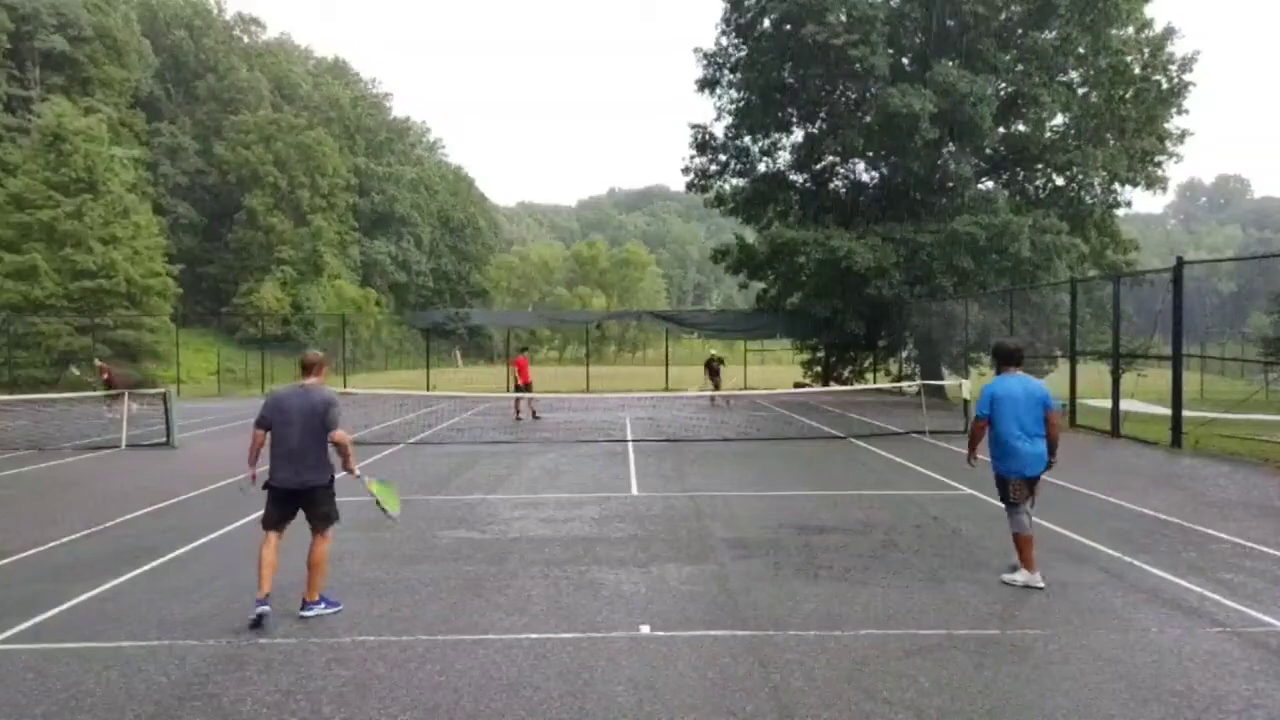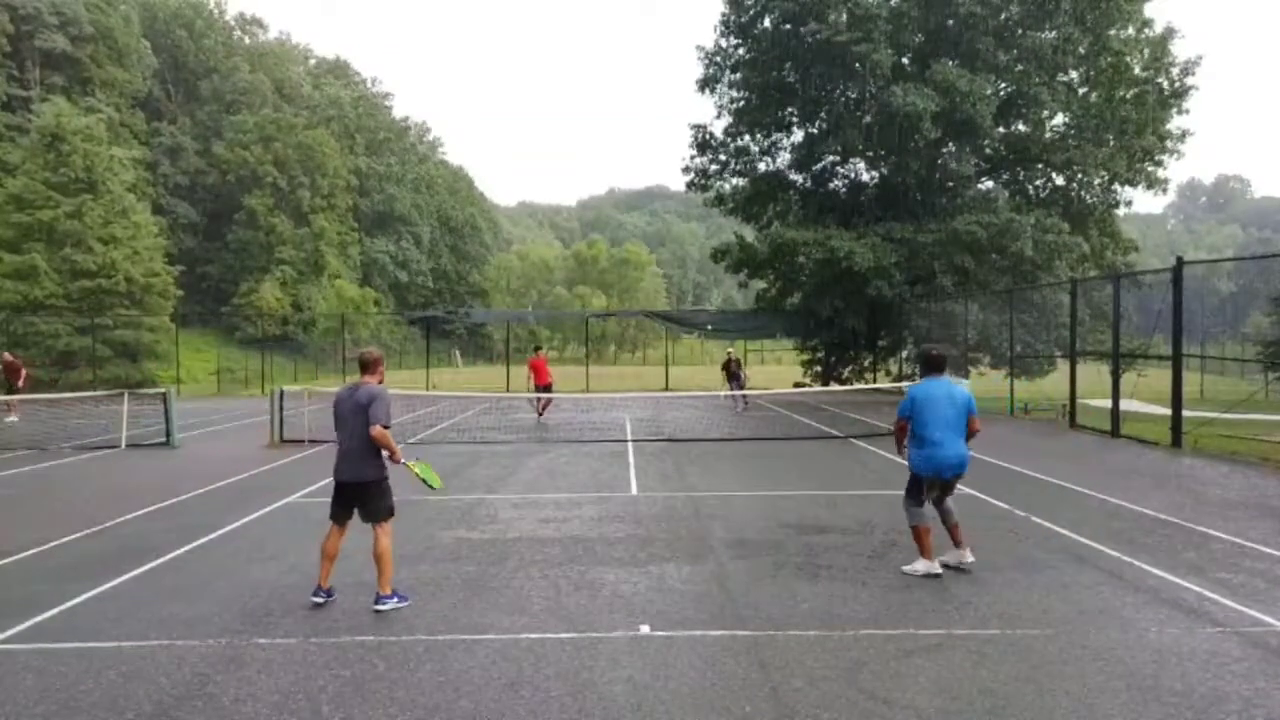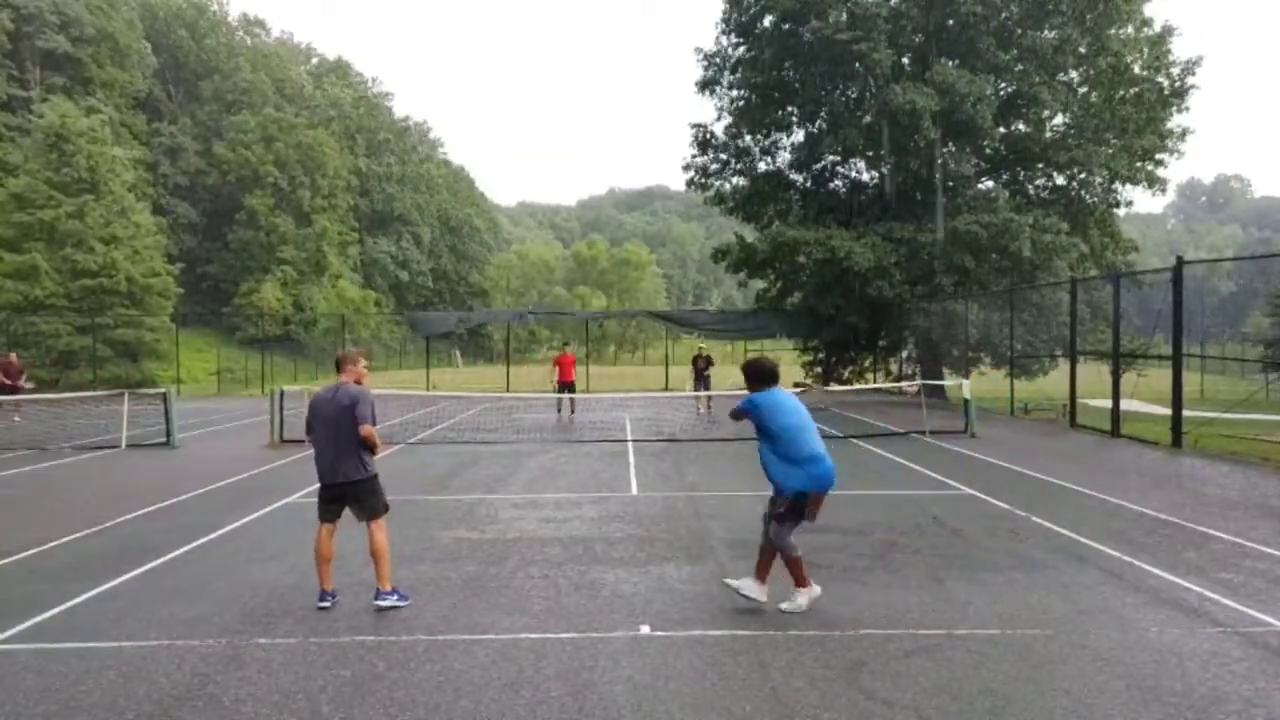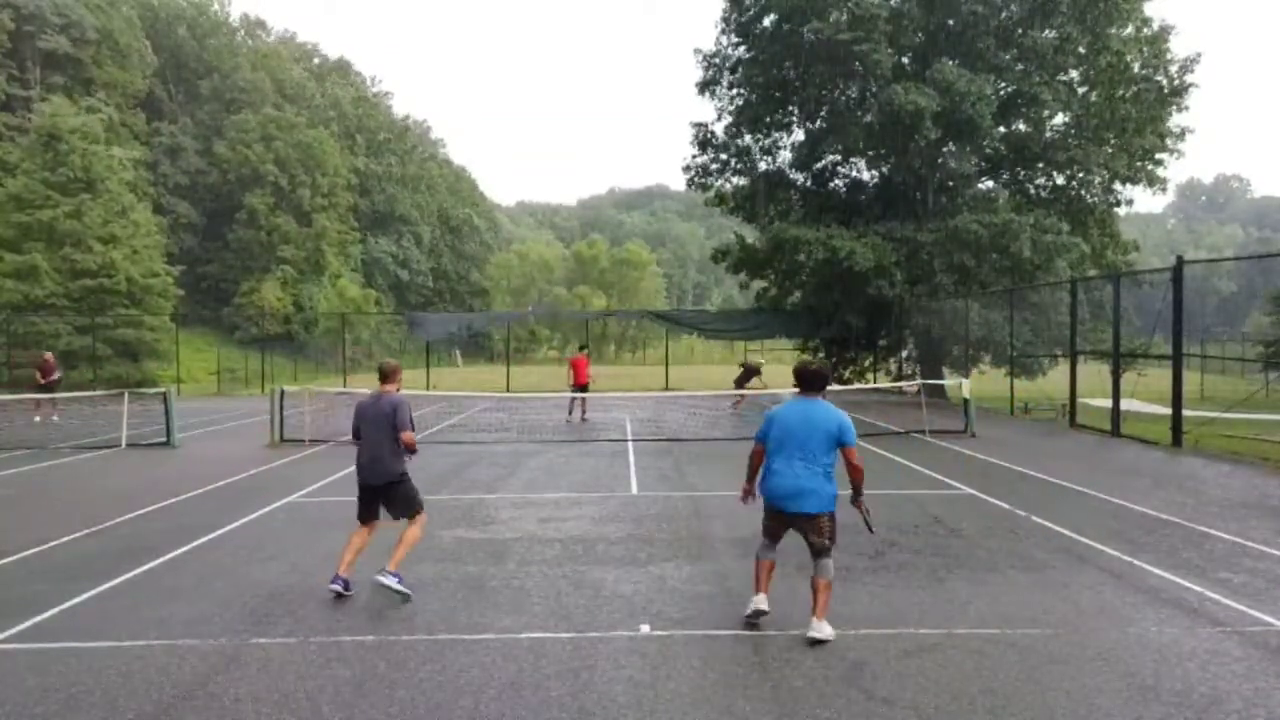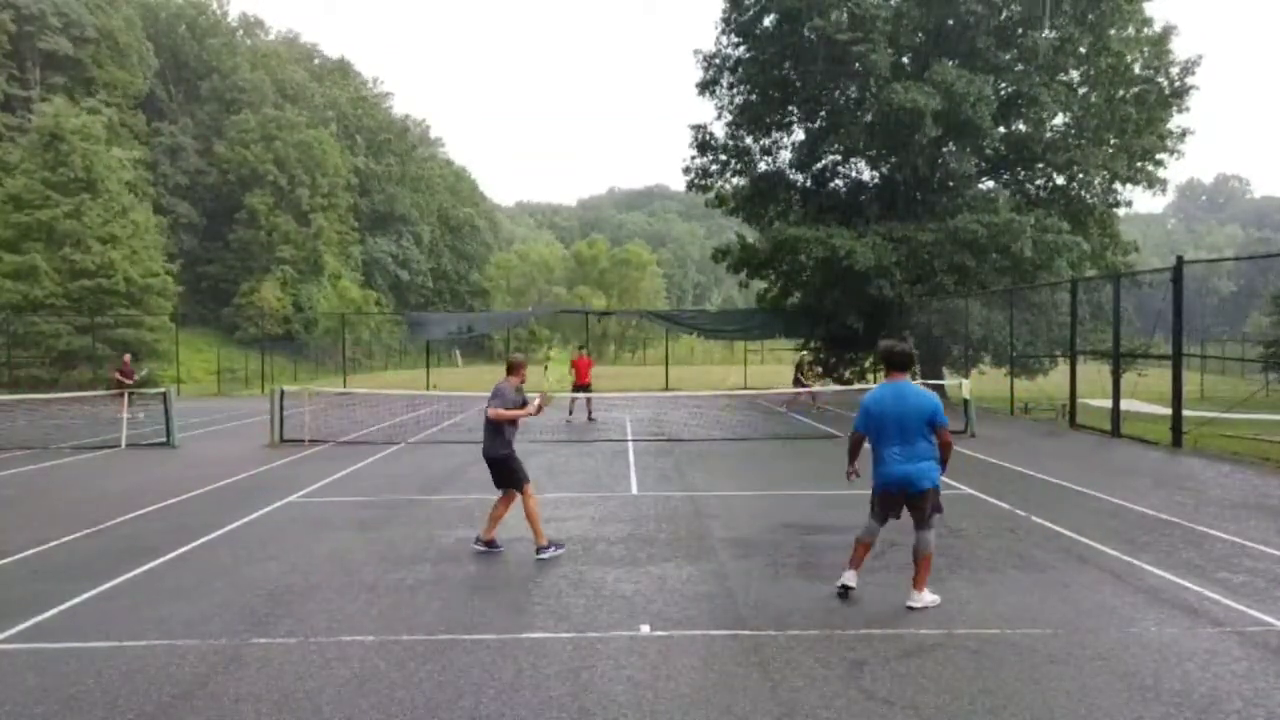
dt=1s
person 1, frame 1
left shoulder: (993, 388)
right shoulder: (1039, 387)
left elbow: (980, 425)
right elbow: (1053, 424)
left wrist: (972, 449)
right wrist: (1051, 454)
left hip: (1010, 461)
right hip: (1036, 458)
left knee: (1016, 512)
right knee: (1023, 507)
left ankle: (1030, 572)
right ankle: (1026, 562)
person 1, frame 2
left shoulder: (915, 391)
right shoulder: (962, 392)
left elbow: (900, 427)
right elbow: (974, 429)
left wrist: (901, 446)
left hip: (927, 461)
right hip: (957, 460)
left knee: (914, 505)
right knee: (941, 500)
left ankle: (928, 561)
right ankle: (961, 551)
person 1, frame 3
left shoulder: (758, 401)
right shoulder: (787, 398)
left elbow: (735, 415)
left wrist: (743, 408)
left hip: (805, 477)
right hip: (813, 471)
left knee: (779, 532)
right knee: (772, 522)
left ankle: (805, 589)
right ankle: (757, 583)
person 1, frame 4
left shoulder: (777, 412)
right shoulder: (839, 418)
left elbow: (757, 452)
right elbow: (854, 463)
left wrist: (750, 482)
right wrist: (857, 493)
left hip: (777, 493)
right hip: (817, 497)
left knee: (768, 543)
right knee: (822, 558)
left ankle: (760, 599)
right ankle: (819, 622)
person 1, frame 5
left shoulder: (871, 399)
right shoulder: (929, 398)
left elbow: (857, 438)
right elbow: (945, 440)
left wrist: (851, 463)
right wrist: (942, 465)
left hip: (886, 476)
right hip: (922, 475)
left knee: (874, 523)
right knee: (924, 531)
left ankle: (850, 574)
right ankle: (919, 593)
person 2, frame 1
left shoulder: (276, 397)
right shoulder: (326, 397)
left elbow: (259, 433)
right elbow: (337, 436)
left wrist: (252, 465)
right wrist: (349, 459)
left hip: (281, 479)
right hip: (316, 479)
left knee: (271, 537)
right knee: (321, 535)
left ankle: (263, 598)
right ankle: (312, 601)
person 2, frame 2
left shoulder: (342, 394)
right shoulder: (377, 393)
right elbow: (377, 431)
right wrist: (395, 451)
left hip: (343, 473)
right hip: (370, 474)
left knee: (337, 527)
right knee: (382, 529)
left ankle: (322, 588)
right ankle: (385, 594)
person 2, frame 3
left shoulder: (317, 398)
right shoulder: (360, 394)
left elbow: (311, 436)
right elbow: (365, 431)
right wrist: (376, 445)
left hip: (328, 474)
right hip: (359, 473)
left knee: (326, 529)
right knee: (377, 526)
left ankle: (326, 592)
right ankle: (385, 591)
person 2, frame 4
left shoulder: (362, 405)
right shoulder: (399, 402)
left elbow: (357, 440)
right elbow: (407, 437)
right wrist: (412, 449)
left hip: (366, 476)
right hip: (393, 475)
left knee: (365, 526)
right knee: (417, 520)
left ankle: (340, 578)
right ankle: (390, 571)
person 2, frame 5
left shoulder: (516, 390)
right shoulder: (504, 390)
left elbow: (529, 408)
right elbow: (492, 413)
left wrist: (538, 405)
right wrist: (522, 412)
left hip: (497, 451)
right hip: (500, 451)
left knee: (509, 494)
right knee: (528, 494)
left ankle: (484, 539)
right ankle: (542, 545)
